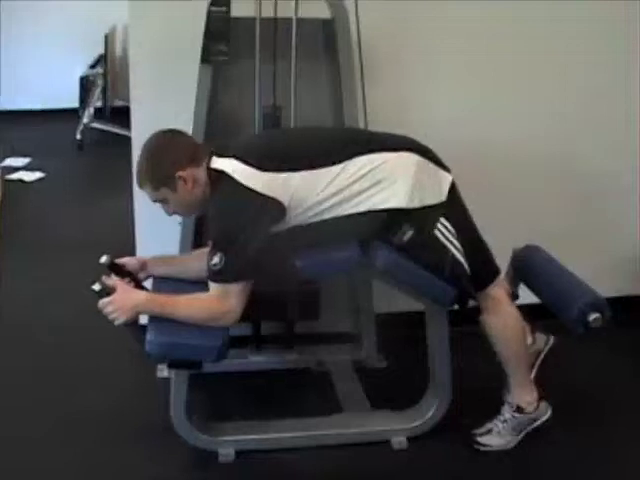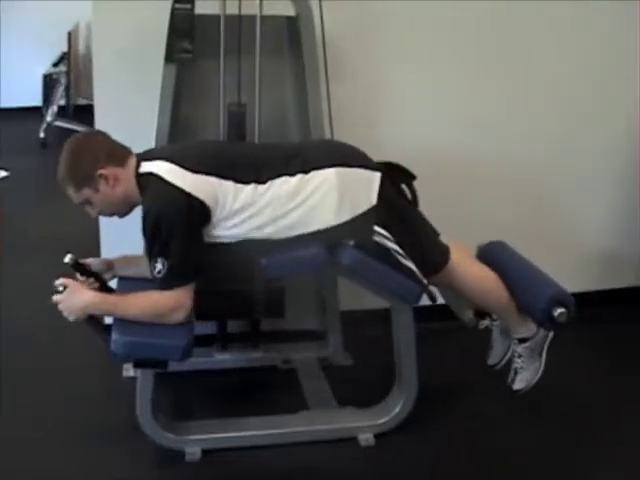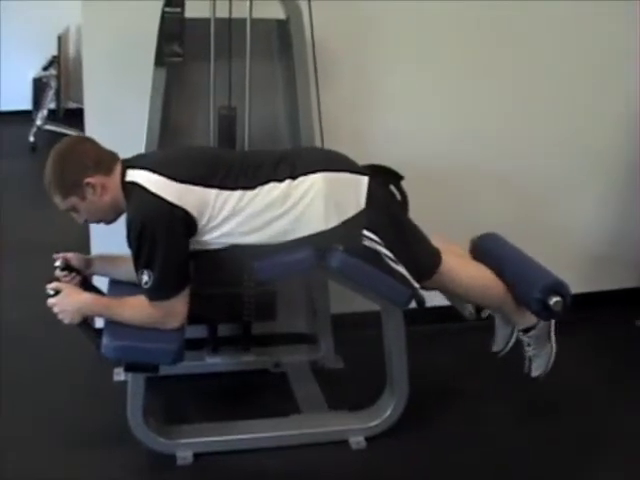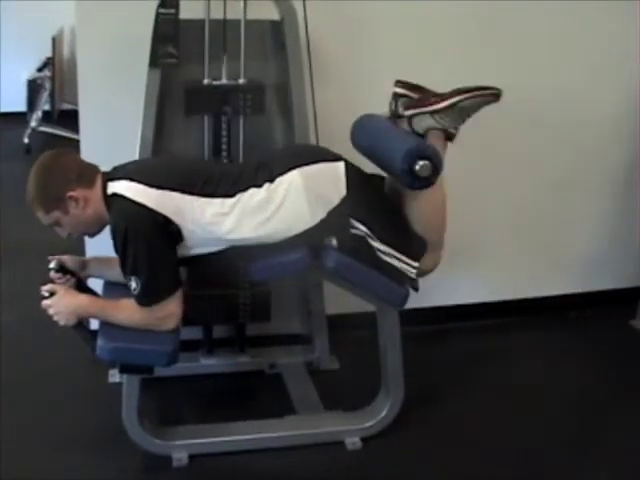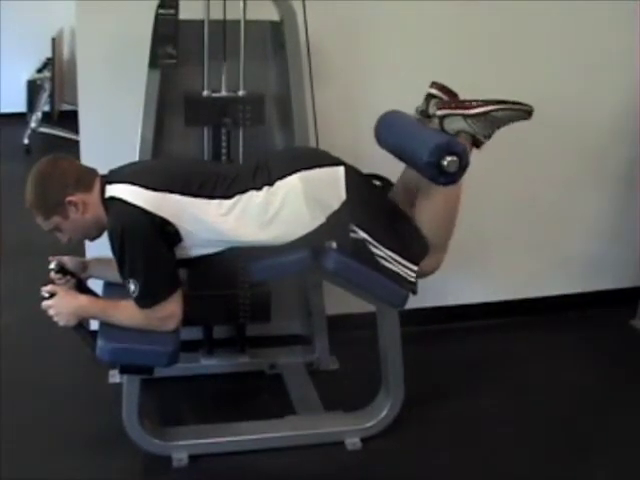
dt=1s
person 1, frame 1
left shoulder: (235, 196)
right shoulder: (224, 170)
left elbow: (225, 307)
right elbow: (221, 260)
left wrist: (143, 302)
right wrist: (151, 265)
left hip: (408, 186)
right hip: (387, 179)
left knee: (487, 291)
right knee: (470, 276)
left ankle: (525, 403)
right ankle: (522, 341)
person 1, frame 2
left shoulder: (165, 197)
right shoulder: (154, 170)
left elbow: (174, 305)
right elbow: (179, 264)
left wrist: (93, 302)
right wrist: (114, 265)
left hip: (346, 197)
right hip: (331, 176)
left knee: (438, 266)
right knee: (433, 257)
left ankle: (525, 330)
right ankle: (502, 317)
person 1, frame 3
left shoulder: (149, 209)
right shoulder: (141, 175)
left elbow: (169, 312)
right elbow: (160, 269)
left wrist: (89, 304)
right wrist: (93, 264)
left hip: (334, 204)
right hip: (324, 183)
left knee: (431, 270)
right knee: (424, 256)
left ankle: (527, 318)
right ankle: (504, 303)
person 1, frame 4
left shoulder: (130, 214)
right shoulder: (121, 183)
left elbow: (163, 313)
right elbow: (152, 268)
left wrist: (83, 304)
right wrist: (87, 266)
left hip: (319, 200)
right hip: (303, 175)
left knee: (423, 255)
right knee: (394, 223)
left ankle: (429, 129)
right ankle: (415, 126)
person 1, frame 5
left shoulder: (127, 218)
right shoulder: (120, 185)
left elbow: (163, 314)
right elbow: (151, 268)
left wrist: (82, 305)
right wrist: (87, 266)
left hip: (320, 205)
right hip: (306, 178)
left knee: (424, 257)
right knee: (398, 225)
left ankle: (458, 135)
right ankle: (438, 129)
